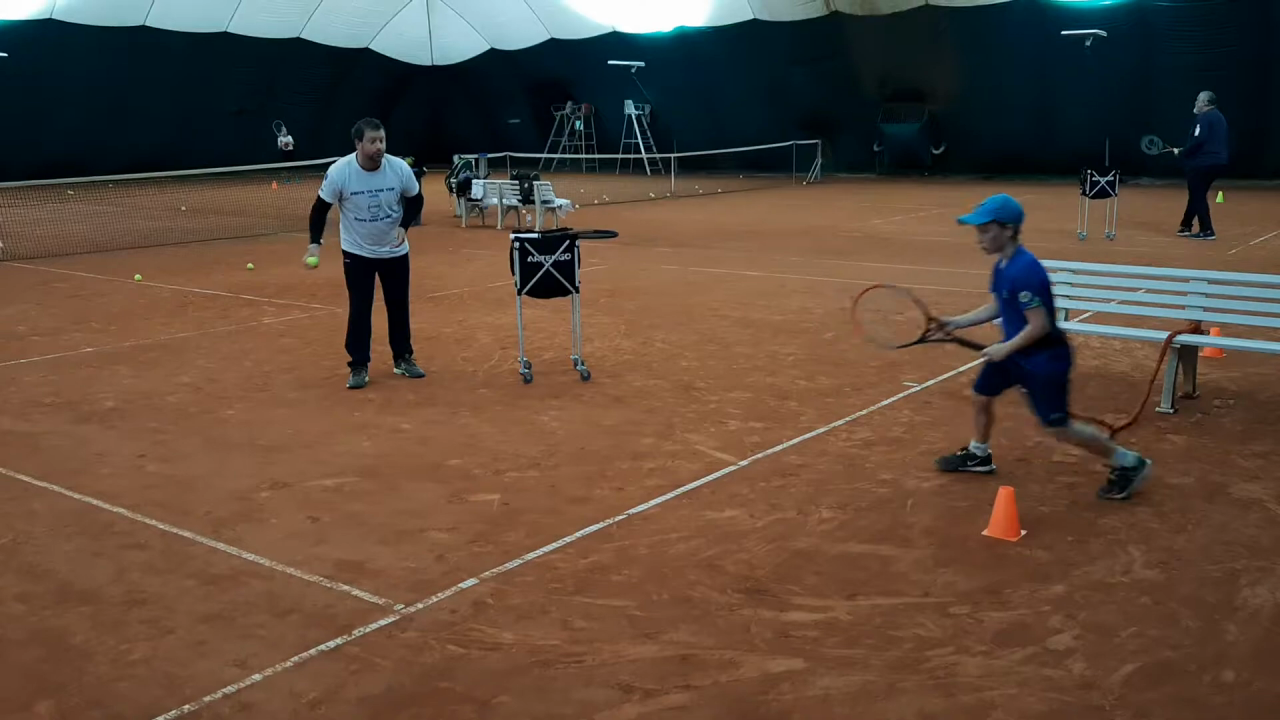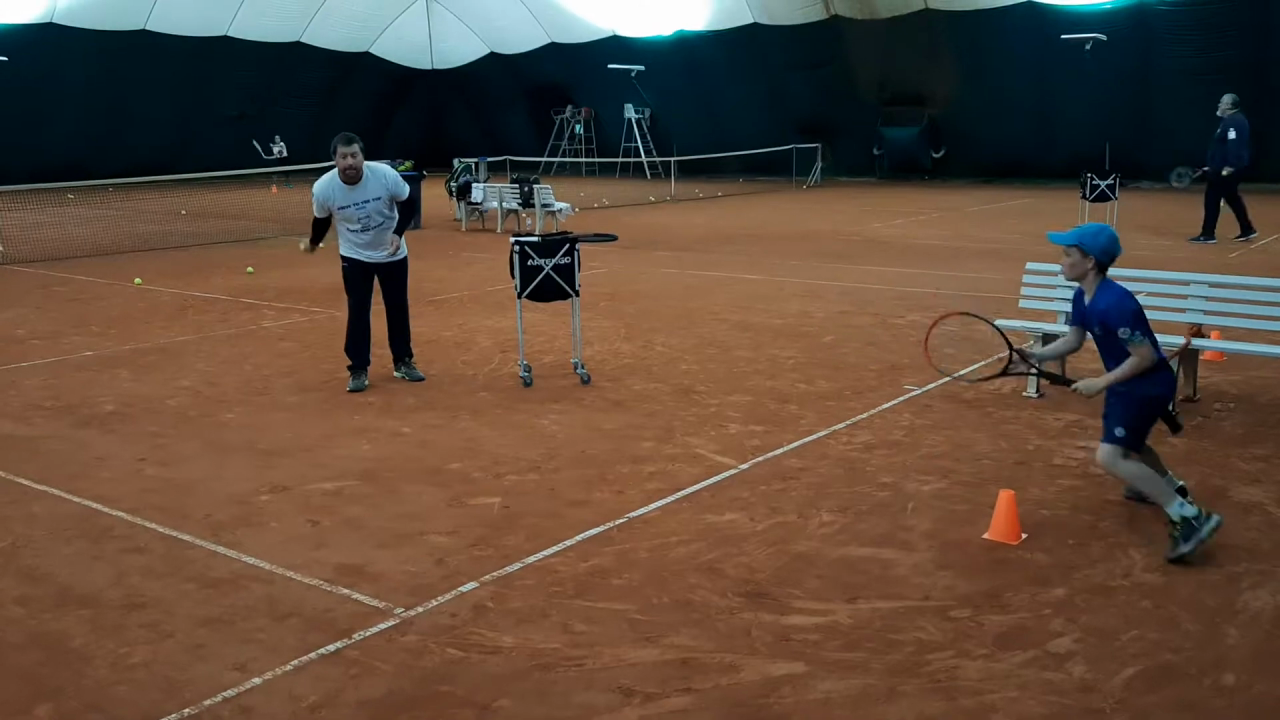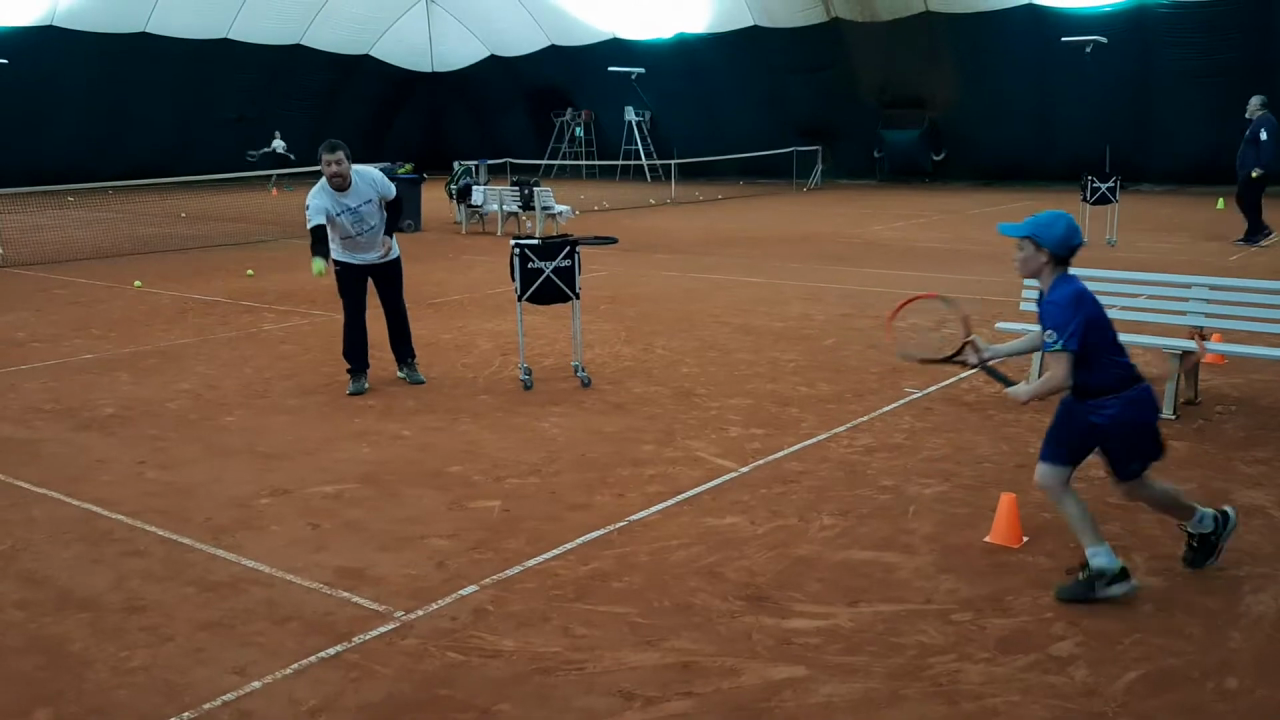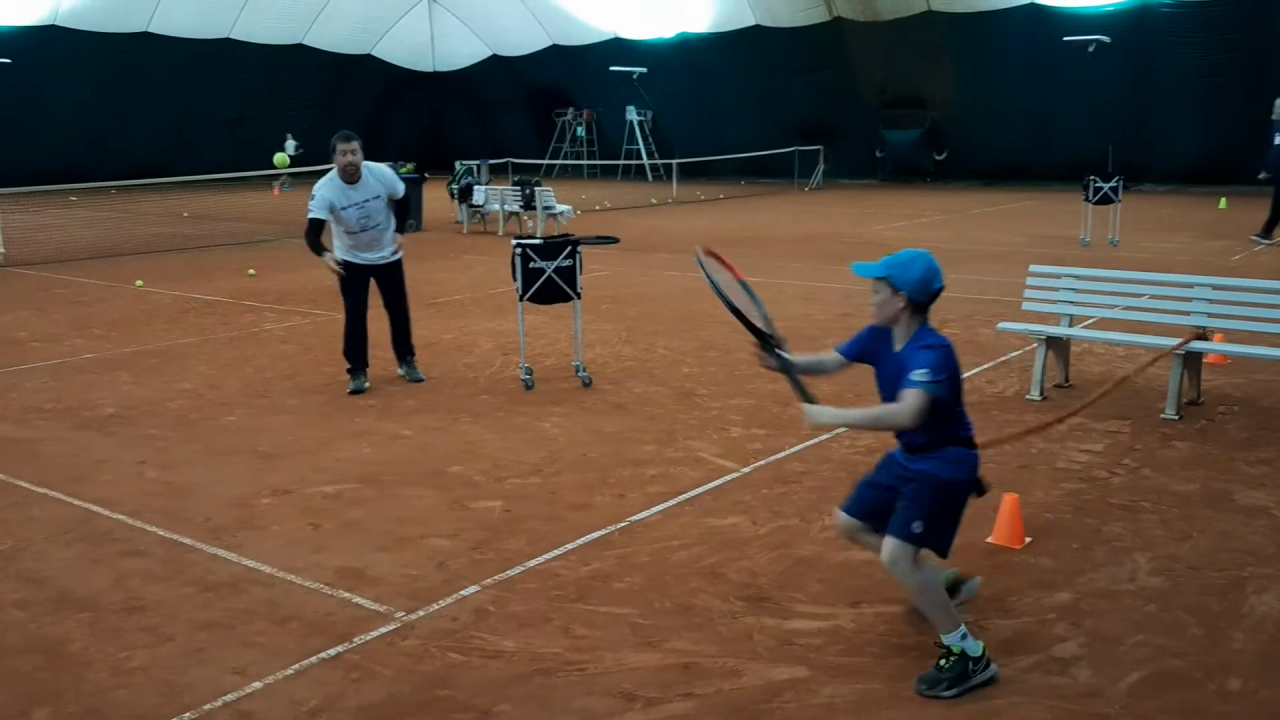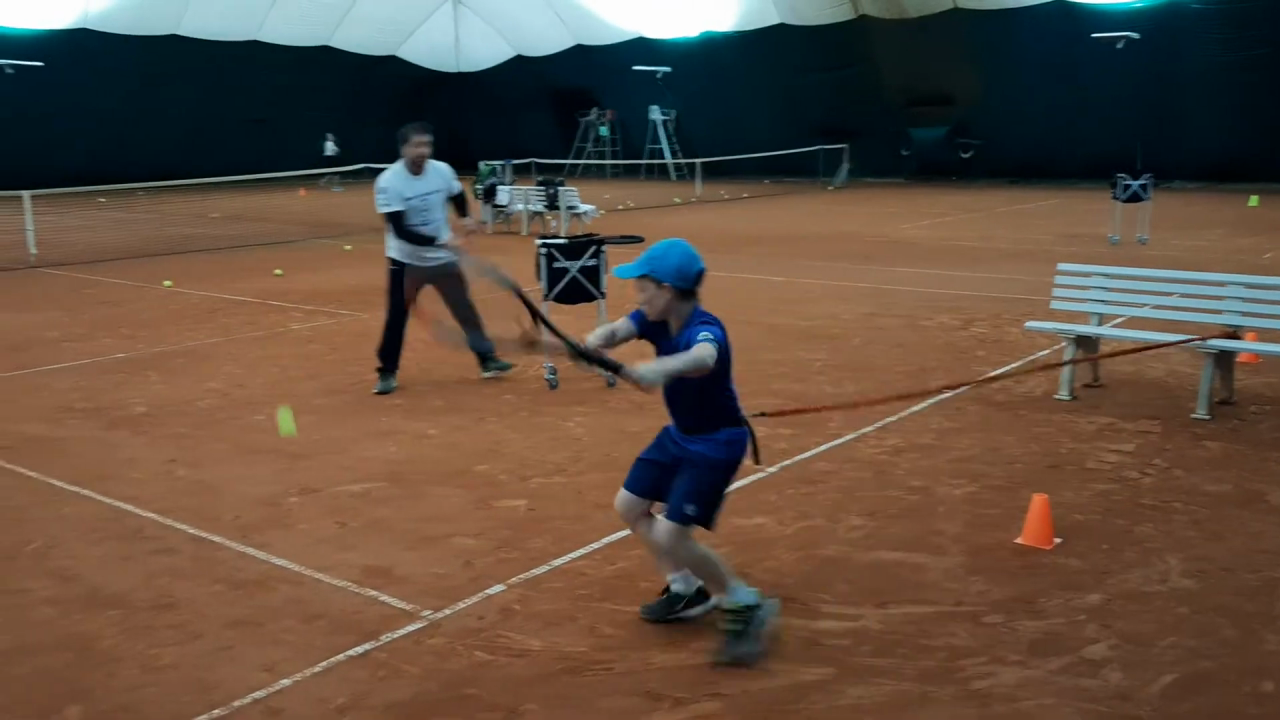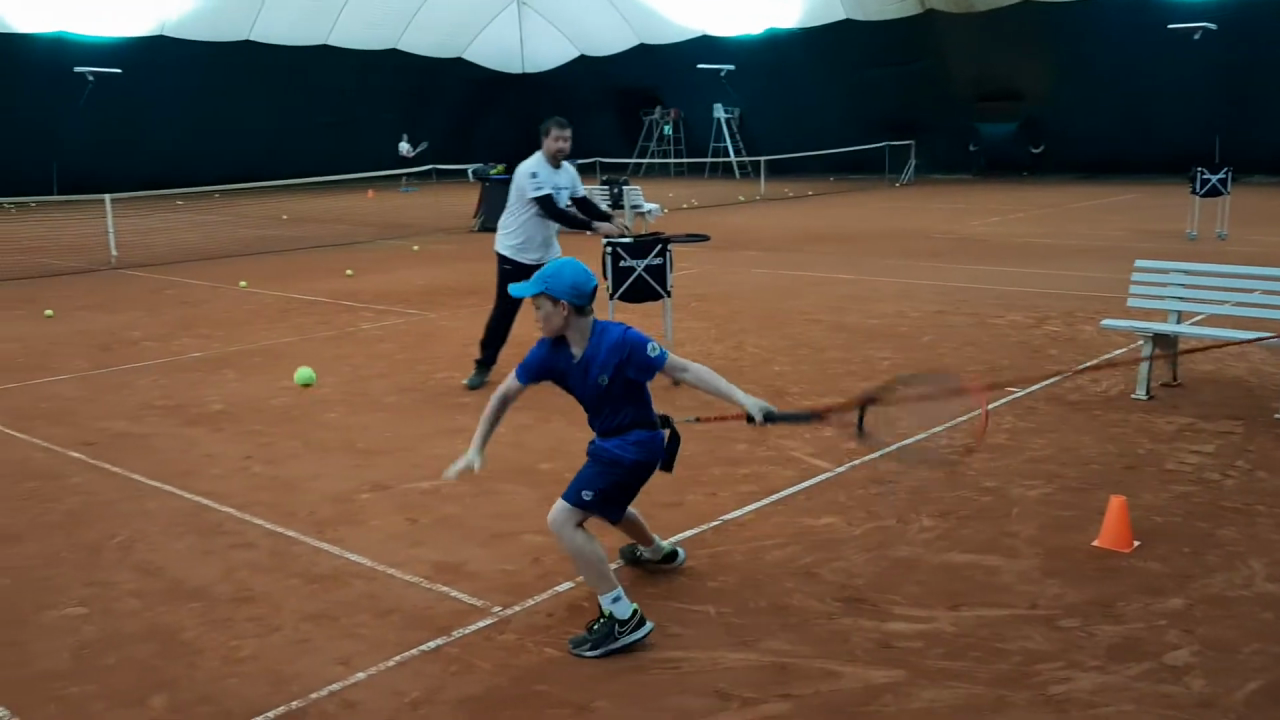
dt=0.4s
person 1, frame 1
left shoulder: (1026, 271)
right shoulder: (1001, 265)
left elbow: (1040, 326)
right elbow: (996, 308)
left wrist: (1005, 349)
right wrist: (955, 323)
left hip: (1044, 357)
right hip: (1015, 350)
left knee: (1059, 428)
right knee: (980, 397)
left ankle: (1128, 463)
right ankle: (979, 454)
person 1, frame 2
left shoulder: (1115, 303)
right shoulder: (1083, 296)
left elbow: (1146, 357)
right elbow: (1074, 341)
left wrist: (1101, 382)
right wrist: (1035, 355)
left hip: (1148, 383)
right hip: (1126, 380)
left knee: (1109, 457)
right knee: (1126, 446)
left ankle: (1189, 517)
right ankle: (1170, 488)
person 1, frame 3
left shoulder: (1065, 301)
right shoulder: (1051, 294)
left elbow: (1059, 378)
right elbow: (1046, 340)
left wrist: (1026, 393)
right wrist: (992, 352)
left hip: (1121, 404)
right hip: (1084, 401)
left knee: (1134, 487)
right knee: (1048, 479)
left ankle: (1209, 524)
right ankle: (1106, 568)
person 1, frame 4
left shoulder: (932, 353)
right shoulder: (879, 336)
left elbow: (905, 415)
right elbow: (827, 362)
left wrist: (835, 417)
right wrist: (785, 362)
left hip: (945, 466)
right hip: (908, 458)
left knee: (895, 557)
right knee: (847, 525)
left ankle: (968, 655)
right ankle: (941, 582)
person 1, frame 5
left shoulder: (707, 330)
right shoulder: (654, 318)
left elbow: (702, 361)
right elbow: (615, 331)
left wrist: (665, 367)
right wrist: (597, 341)
left hip: (716, 444)
right hip: (680, 435)
left knee: (667, 536)
right knee: (629, 508)
left ankle: (745, 606)
right ankle: (687, 590)
person 1, frame 6
left shoulder: (620, 341)
right shoulder: (548, 351)
left elbow: (684, 369)
right elbow: (504, 394)
left wrist: (743, 399)
right wrist: (475, 448)
left hip: (635, 444)
right hip: (610, 441)
left knee: (562, 521)
right knee: (598, 502)
left ankle: (623, 618)
right ankle: (659, 551)
person 2, frame 1
left shoulder: (399, 168)
right shoulder: (338, 172)
left elbow: (415, 200)
right elbow: (320, 209)
left wrist: (404, 225)
right wrist: (315, 242)
left hip: (395, 250)
right hip: (357, 252)
left knee: (399, 305)
right knee: (360, 309)
left ankle: (403, 358)
right ankle: (359, 366)
person 2, frame 2
left shoulder: (385, 174)
right shoulder: (324, 188)
left elbow: (407, 204)
right elbow: (322, 221)
left wrist: (398, 233)
right wrist: (313, 244)
left hip: (392, 254)
right hip: (355, 257)
left knee: (397, 308)
right knee: (358, 312)
left ankle: (403, 362)
right ankle: (359, 370)
person 2, frame 3
left shoulder: (372, 177)
right shoulder: (317, 198)
left elbow: (395, 203)
right elbow: (318, 238)
left wrist: (388, 234)
right wrist: (320, 260)
left hip: (385, 255)
right hip: (348, 260)
left knee: (396, 309)
right knee: (353, 315)
left ankle: (406, 363)
right ankle: (358, 372)
person 2, frame 4
left shoulder: (382, 173)
right shoulder: (324, 189)
left elbow: (402, 200)
right elbow: (312, 232)
left wrist: (399, 231)
right wrist: (324, 254)
left hip: (388, 254)
right hip: (351, 259)
left knee: (399, 309)
right knee: (355, 315)
left ankle: (406, 361)
right ankle: (358, 372)
person 2, frame 5
left shoulder: (442, 171)
right shoulder: (388, 181)
left elbow: (458, 197)
right elbow: (399, 230)
left wrist: (466, 217)
right wrist: (440, 241)
left hip: (444, 256)
right hip: (406, 260)
left knee: (464, 308)
right knee: (396, 316)
left ankle: (488, 359)
right ankle: (388, 372)
person 2, frame 6
left shoulder: (568, 171)
right shoulder: (530, 170)
left elbow: (583, 203)
right elbow: (553, 212)
left wrist: (609, 219)
right wrist: (595, 226)
left hip: (548, 254)
right hip: (516, 253)
right knee: (504, 311)
right ankle: (483, 366)
